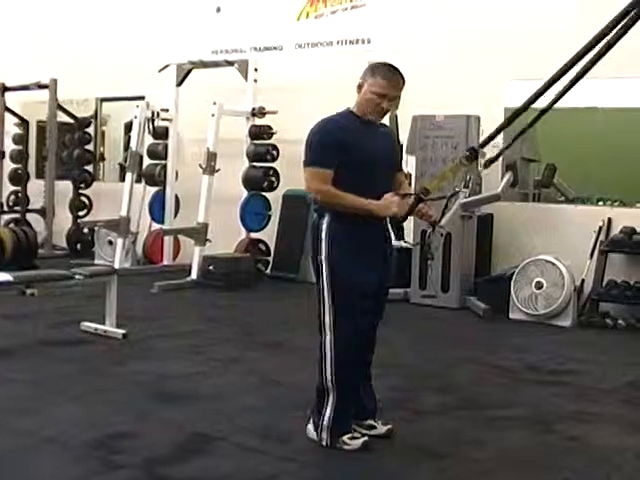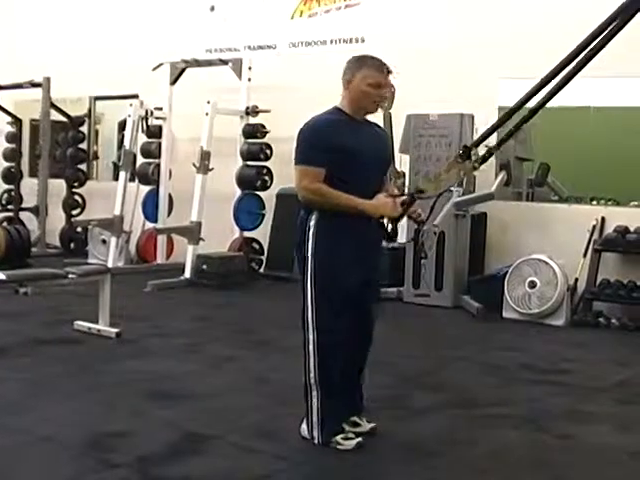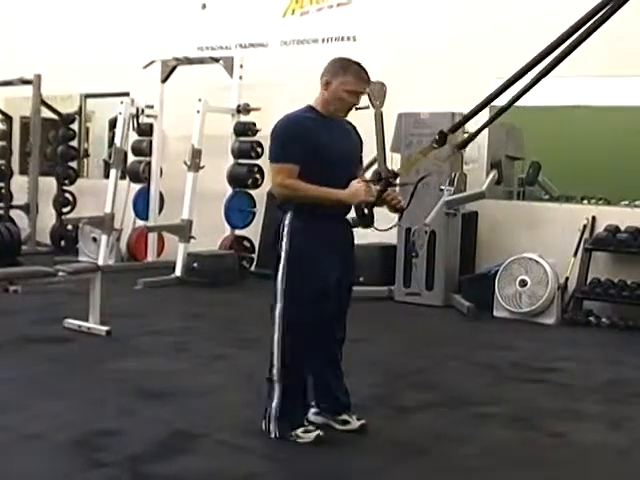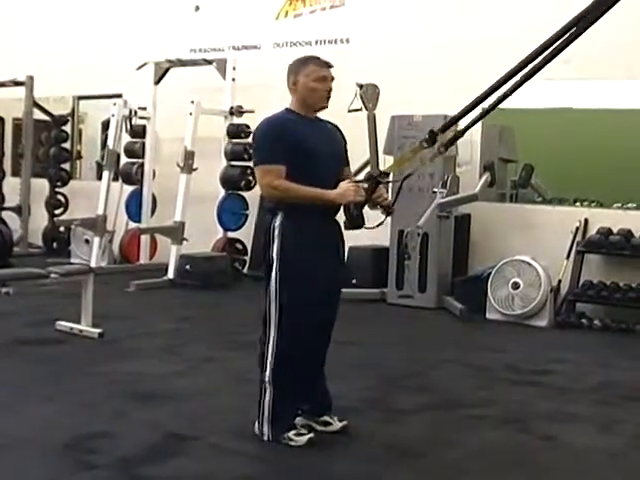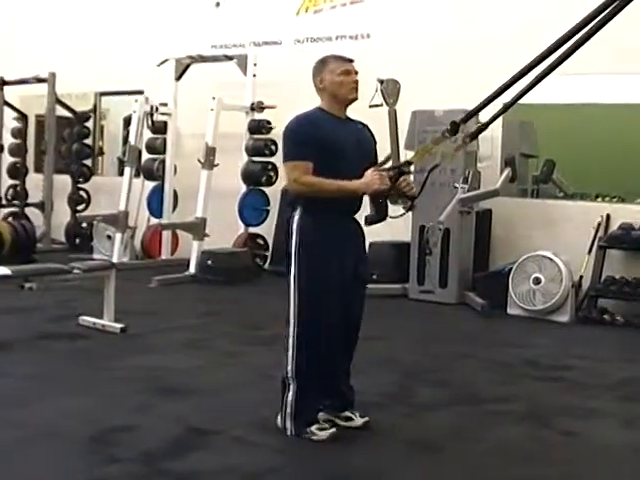
dt=0.5s
person 1, frame 1
left shoulder: (388, 136)
right shoulder: (330, 131)
left elbow: (397, 182)
right elbow: (318, 188)
left wrist: (413, 204)
right wrist: (377, 207)
left hip: (375, 240)
right hip: (340, 239)
left knee: (365, 331)
right knee: (341, 332)
left ankle: (361, 411)
right ankle: (329, 423)
person 1, frame 2
left shoulder: (378, 135)
right shoulder: (320, 130)
right elbow: (307, 188)
left wrist: (398, 203)
right wrist: (368, 206)
left hip: (365, 241)
right hip: (326, 240)
left knee: (360, 329)
right knee: (326, 334)
left ankle: (348, 409)
right ankle: (321, 422)
person 1, frame 3
left shoulder: (349, 132)
right shoulder: (294, 126)
right elbow: (282, 185)
left wrist: (379, 194)
right wrist: (343, 195)
left hip: (338, 234)
right hip: (302, 235)
left knee: (331, 326)
right knee: (295, 327)
left ankle: (330, 405)
right ankle: (283, 417)
person 1, frame 4
left shoulder: (332, 132)
right shoulder: (275, 129)
left elbow: (343, 180)
right elbow: (271, 186)
left wrist: (366, 192)
right wrist: (332, 194)
left hip: (328, 234)
right hip: (293, 235)
left knee: (318, 327)
right knee: (286, 329)
left ankle: (314, 407)
right ankle: (275, 420)
person 1, frame 5
left shoulder: (362, 132)
right shoulder: (305, 126)
left elbow: (372, 182)
right elbow: (297, 182)
left wrist: (396, 186)
right wrist: (358, 185)
left hip: (349, 231)
right hip: (314, 231)
left knee: (347, 321)
right knee: (311, 325)
left ankle: (335, 402)
right ankle: (298, 414)
